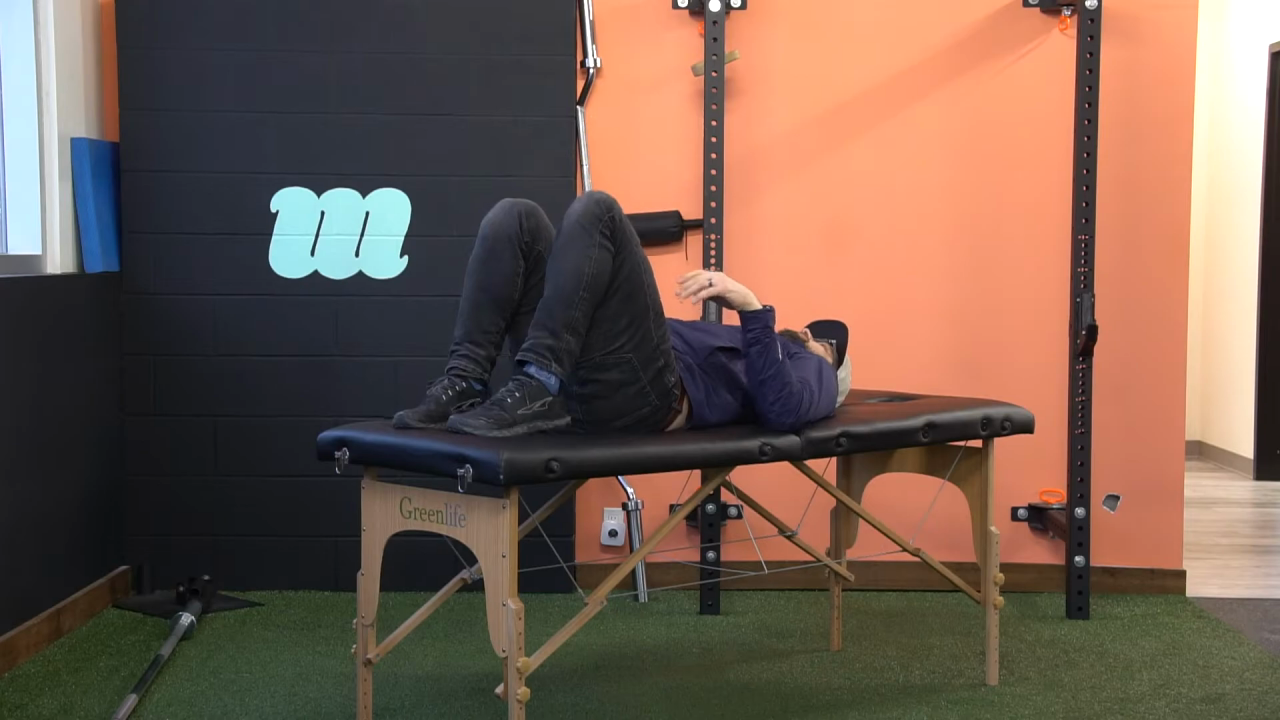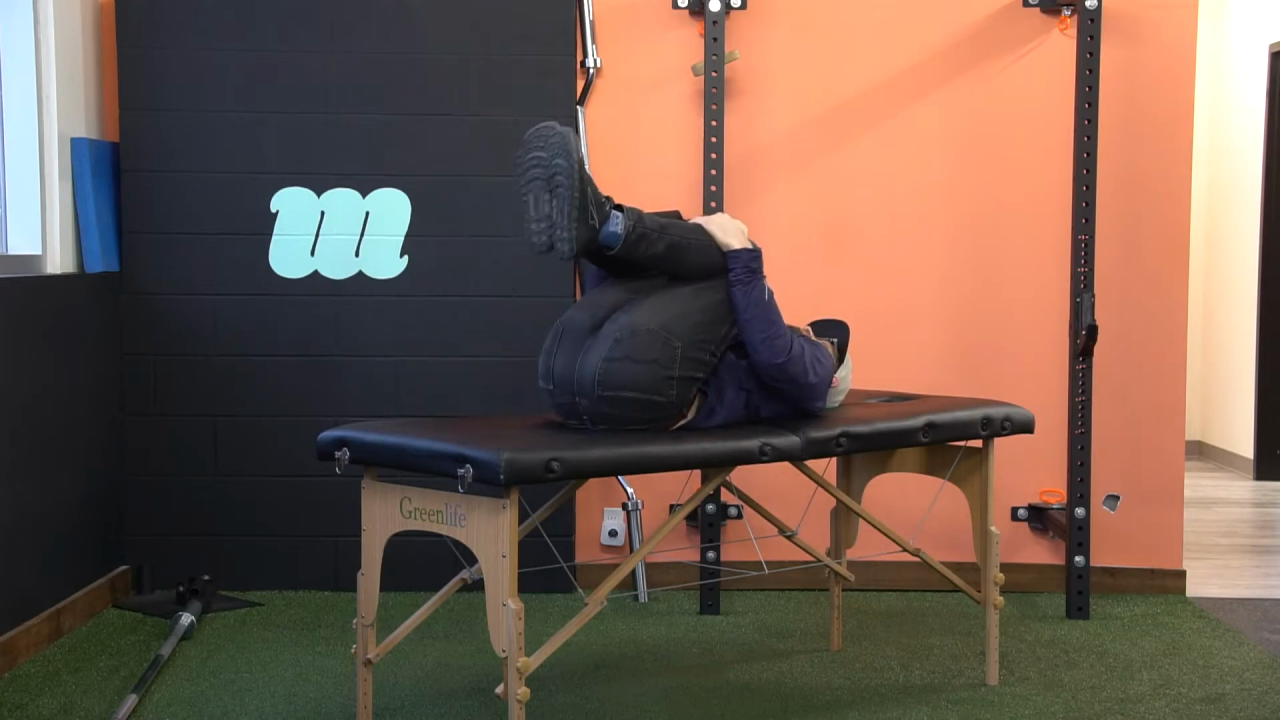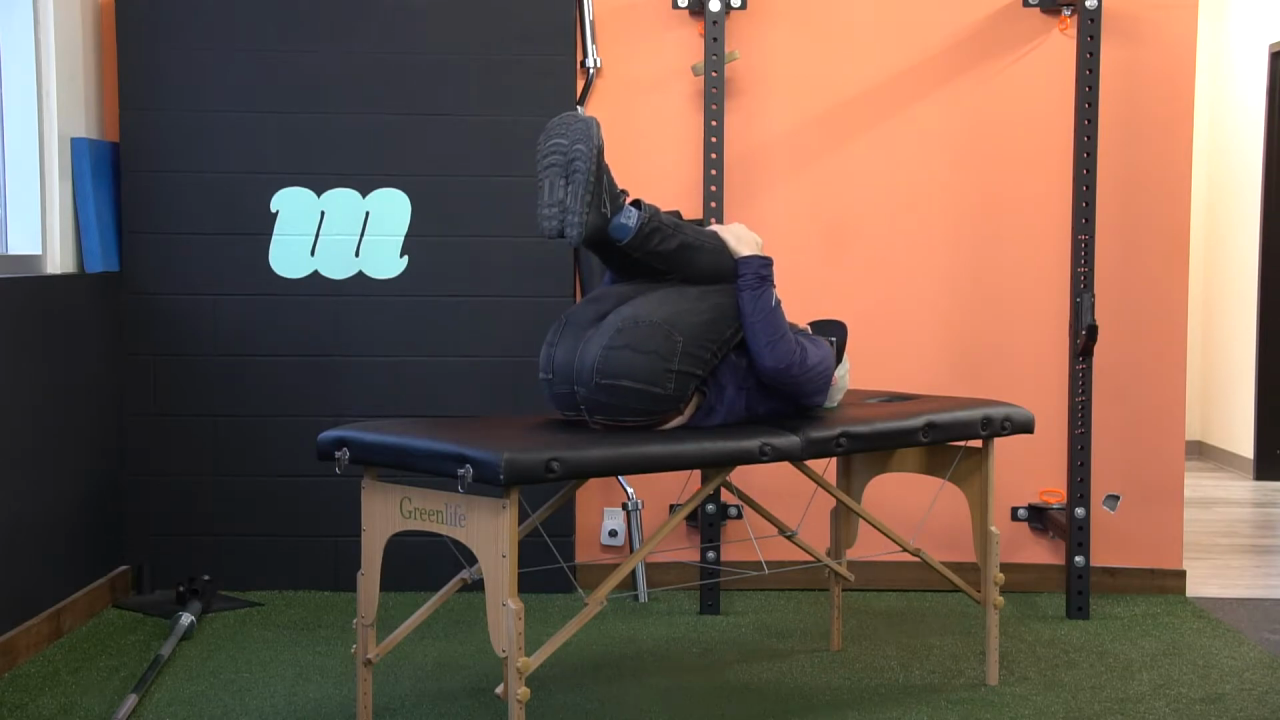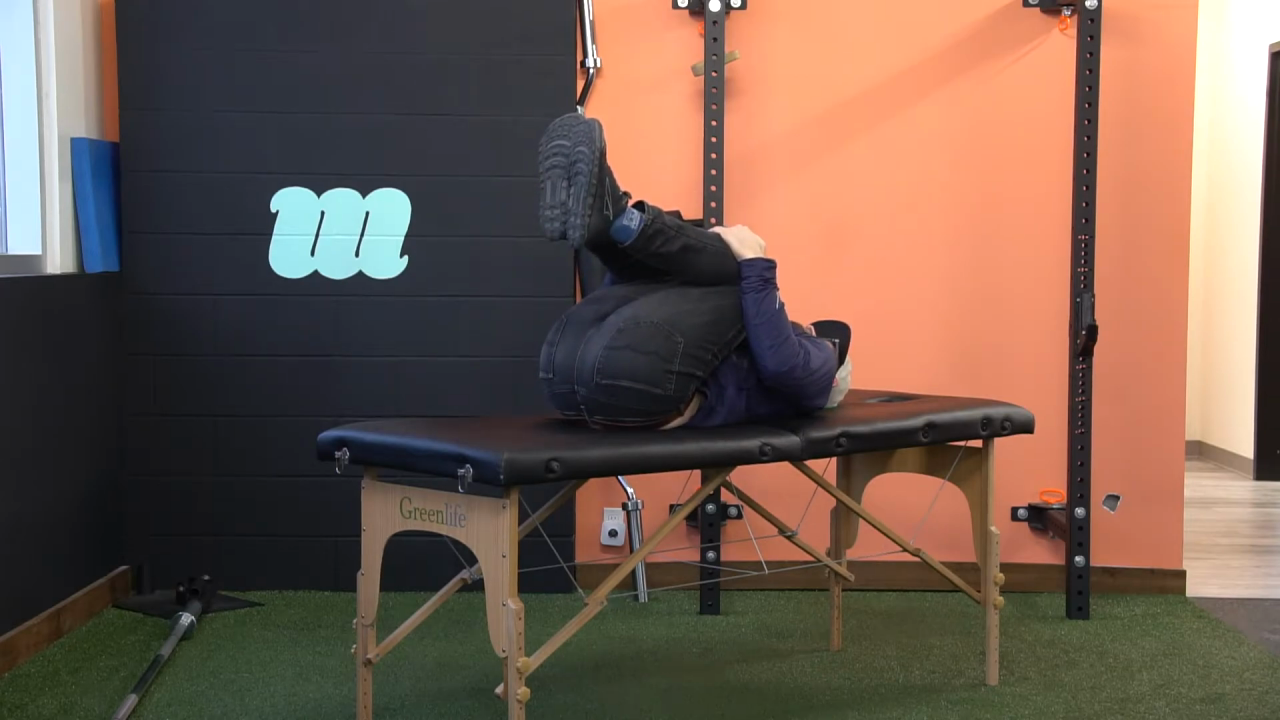
dt=1s
person 1, frame 1
left shoulder: (809, 370)
right shoulder: (728, 340)
left elbow: (781, 412)
left wrist: (752, 307)
left hip: (638, 394)
right hip: (574, 385)
left knee: (596, 211)
right knee: (515, 219)
left ankle: (537, 388)
right ankle: (463, 384)
person 1, frame 2
left shoulder: (809, 373)
right shoulder: (733, 343)
left elbow: (773, 354)
left wrist: (742, 253)
left hip: (638, 383)
left ankle: (600, 221)
right ankle: (588, 223)
person 1, frame 3
left shoulder: (814, 364)
right shoulder: (733, 346)
left elbow: (777, 361)
left wrist: (752, 262)
left hip: (641, 378)
left knee: (739, 267)
left ankle: (611, 214)
right ankle: (599, 214)
person 1, frame 4
left shoulder: (817, 364)
right shoulder: (734, 347)
left elbow: (780, 364)
left wrist: (755, 265)
left knee: (741, 270)
left ankle: (616, 216)
right ankle: (599, 215)
